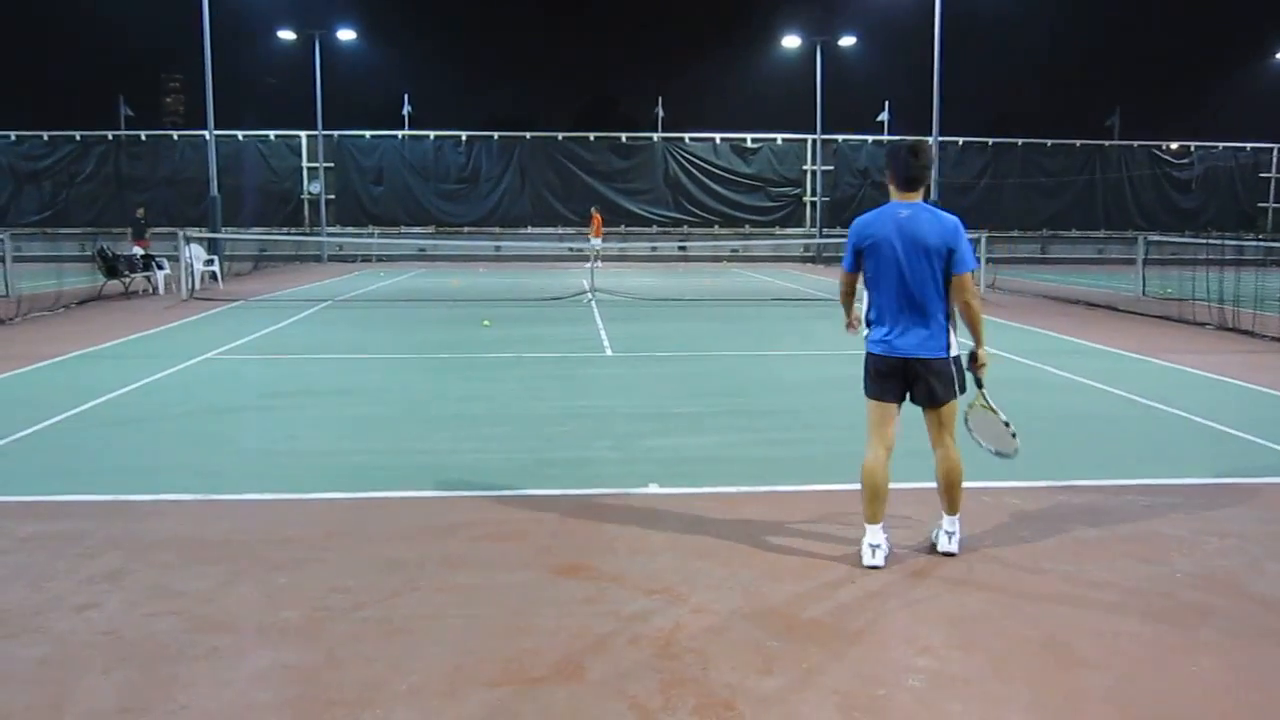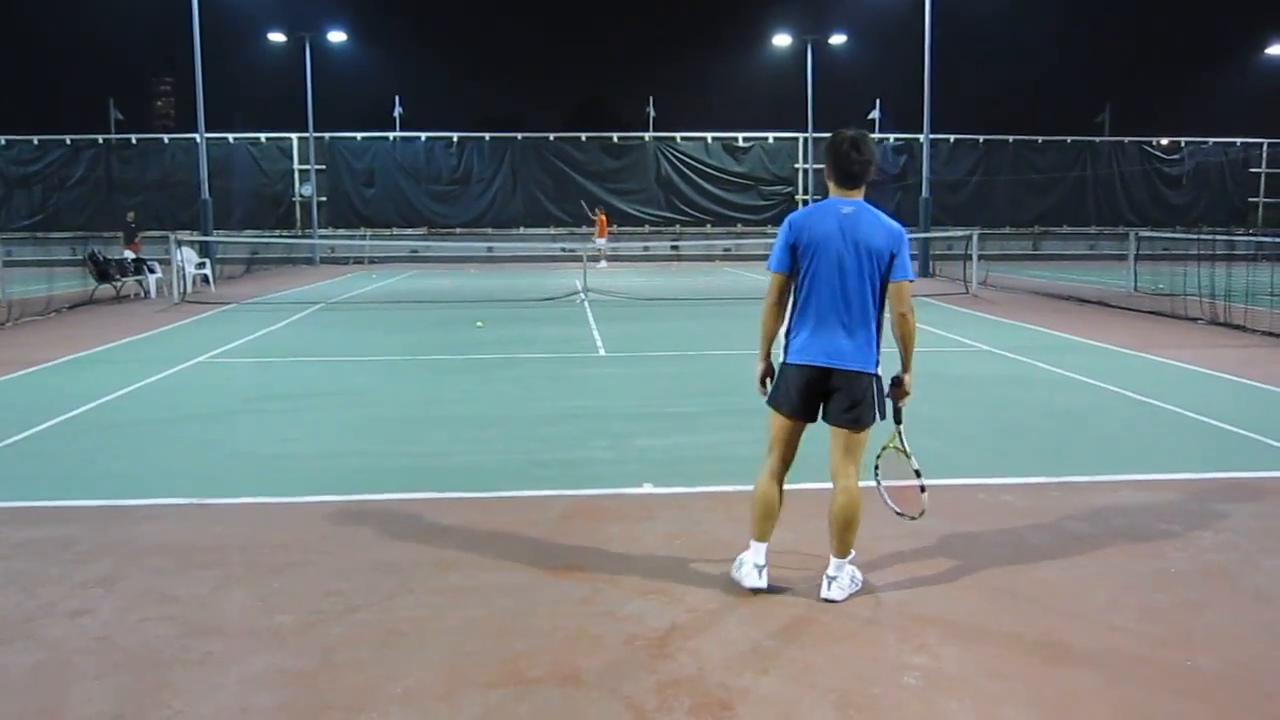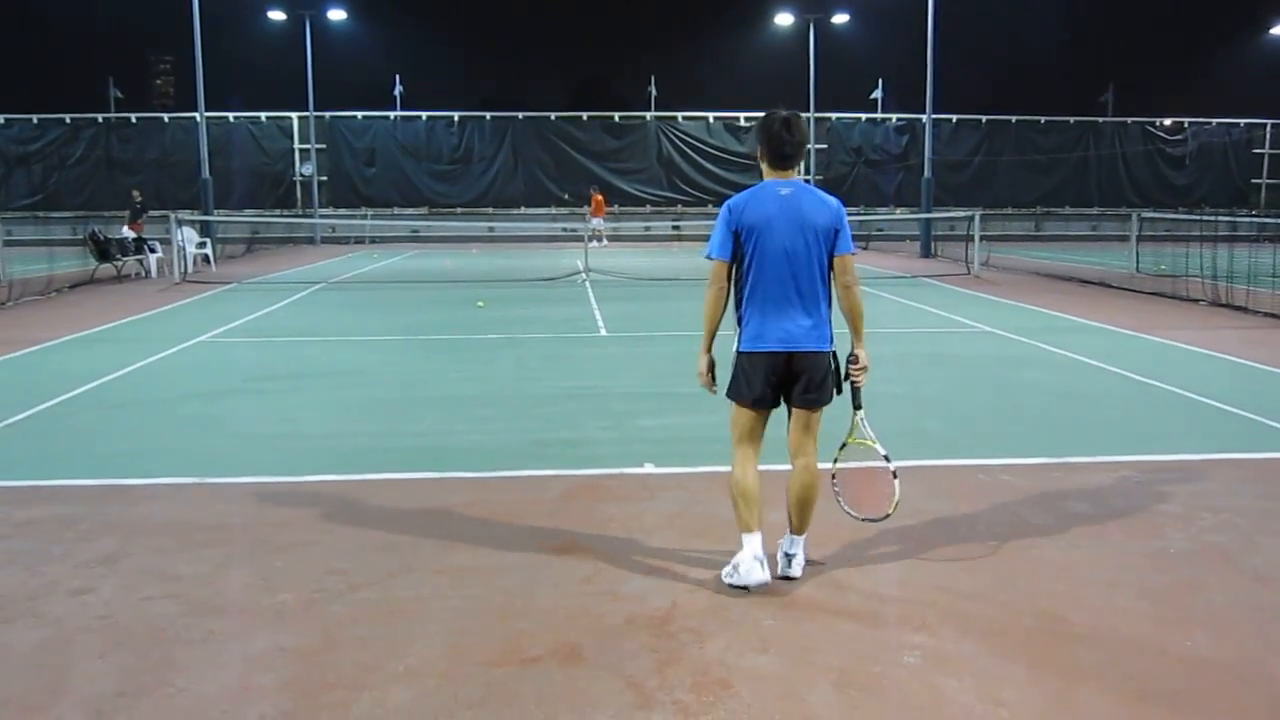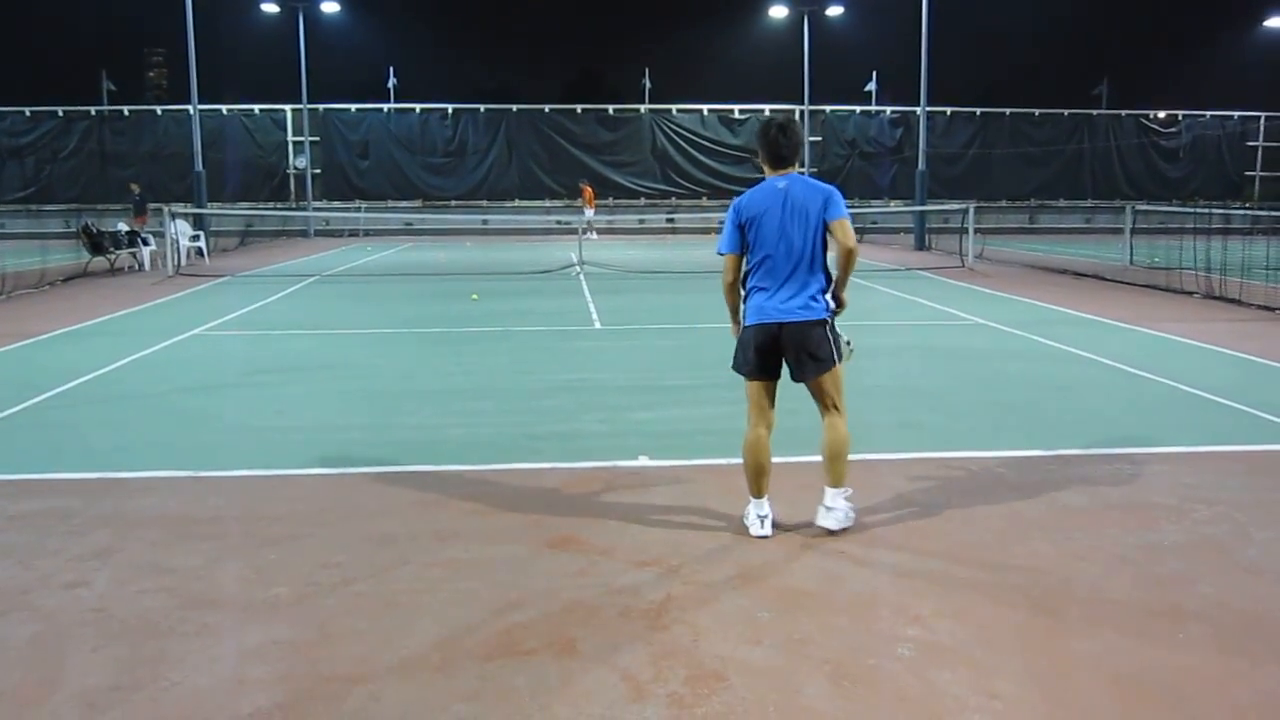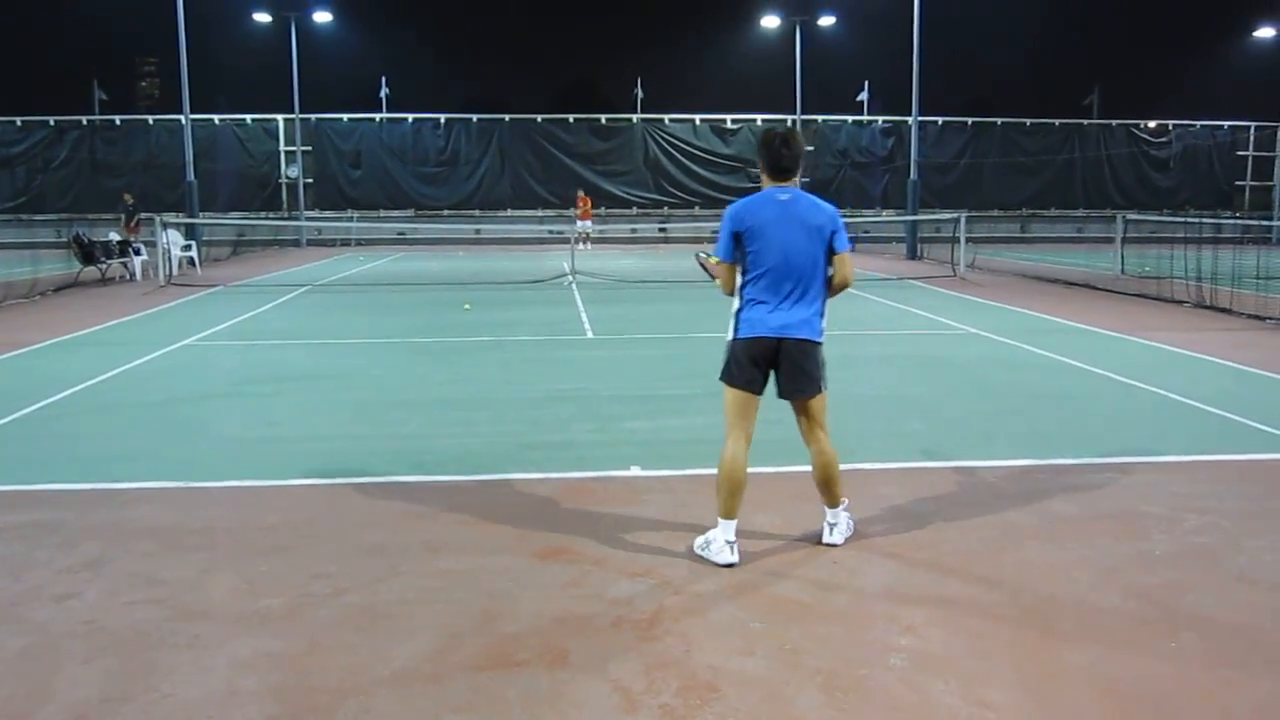
dt=1s
person 1, frame 1
left shoulder: (863, 227)
right shoulder: (948, 227)
left elbow: (847, 288)
right elbow: (965, 298)
left wrist: (851, 315)
right wrist: (979, 344)
left hip: (882, 351)
right hip: (935, 351)
left knee: (878, 447)
right knee: (944, 443)
left ankle: (874, 540)
right ankle: (950, 529)
person 1, frame 2
left shoulder: (798, 223)
right shoulder: (891, 233)
left elbow: (775, 300)
right elbow: (902, 311)
left wrist: (763, 358)
right wrist: (906, 369)
left hip: (801, 361)
right hip: (857, 367)
left knee: (775, 462)
right knee: (846, 473)
left ankle: (755, 561)
right ankle: (839, 573)
person 1, frame 3
left shoulder: (737, 208)
right shoulder: (830, 209)
left elbow: (718, 286)
right elbow: (846, 284)
left wrist: (705, 349)
right wrist: (859, 344)
left hip: (757, 348)
right hip: (813, 349)
left knee: (745, 452)
right knee: (804, 452)
left ankle: (752, 555)
right ankle: (793, 551)
person 1, frame 4
left shoulder: (742, 205)
right shoulder: (824, 194)
left elbow: (730, 276)
right elbow: (847, 244)
left wrist: (736, 319)
right wrist: (839, 289)
left hip: (758, 323)
right hip: (810, 319)
left knee: (759, 422)
right knee: (833, 413)
left ankle: (759, 512)
right ankle: (834, 503)
person 1, frame 5
left shoulder: (739, 213)
right shoulder: (826, 214)
left elbow: (726, 284)
right elbow: (844, 278)
left hip: (751, 335)
right hip: (802, 337)
left knee: (737, 438)
right knee: (817, 434)
left ankle: (724, 537)
right ankle: (836, 519)
